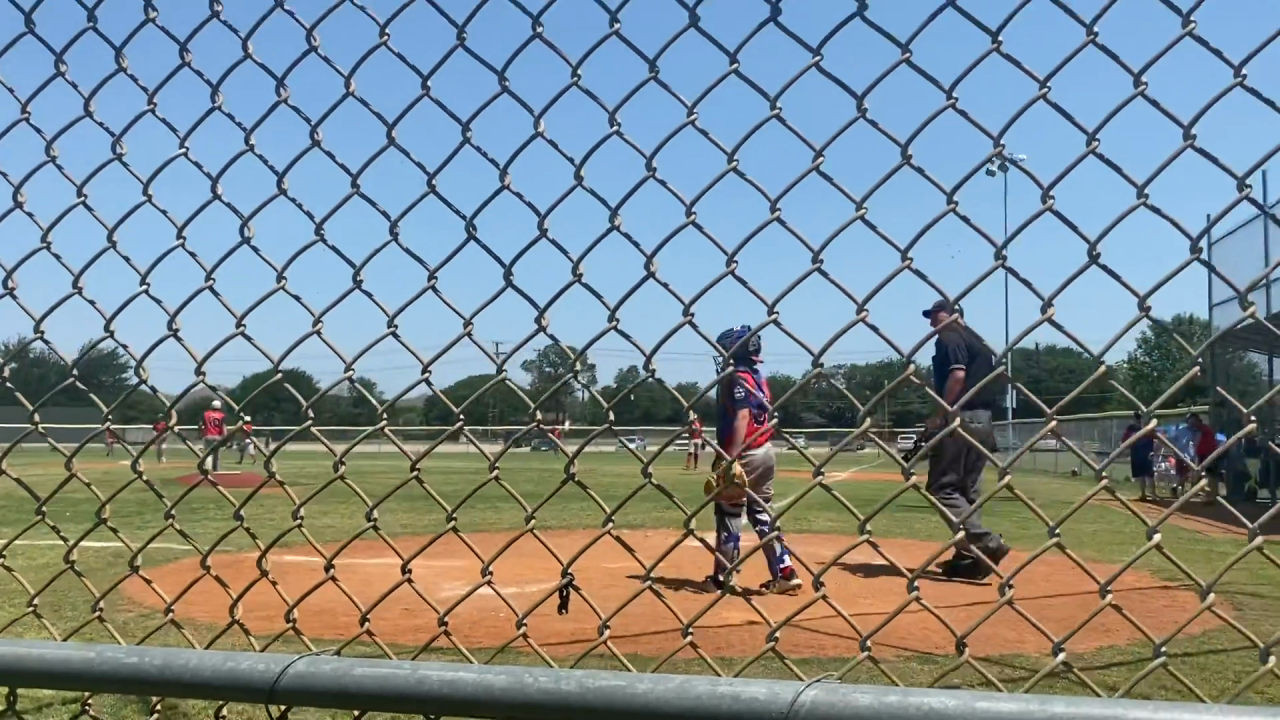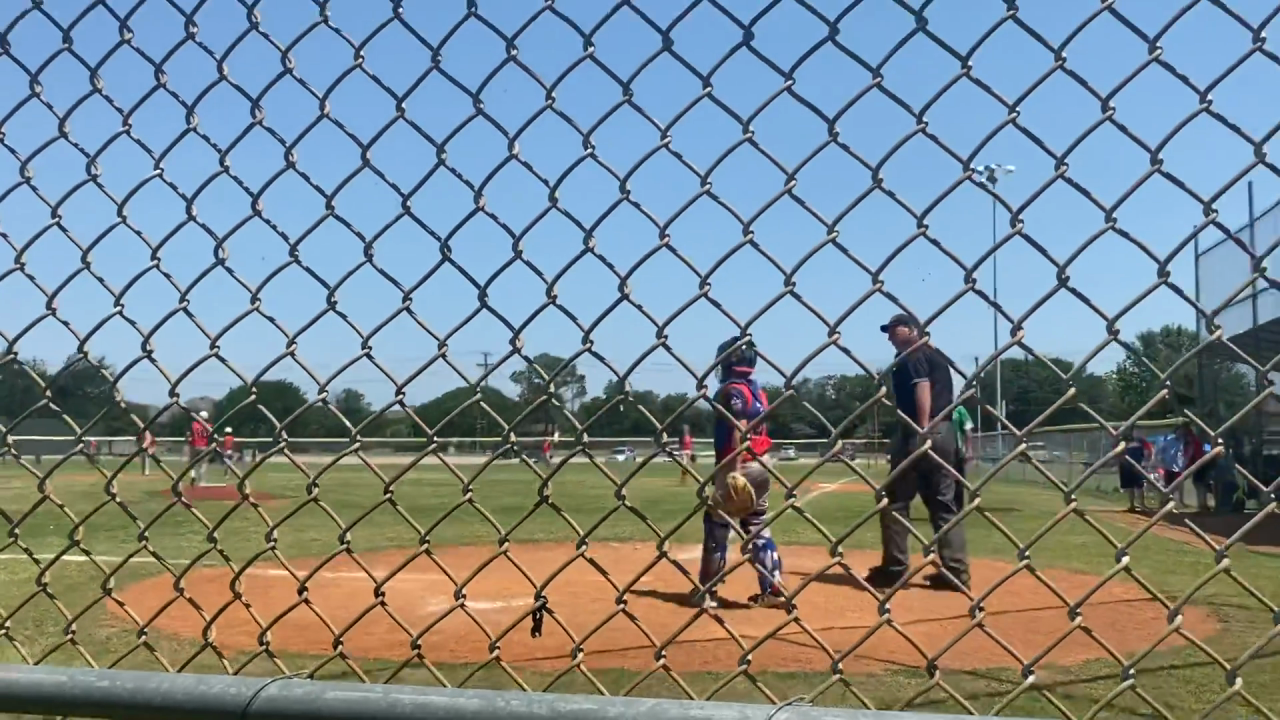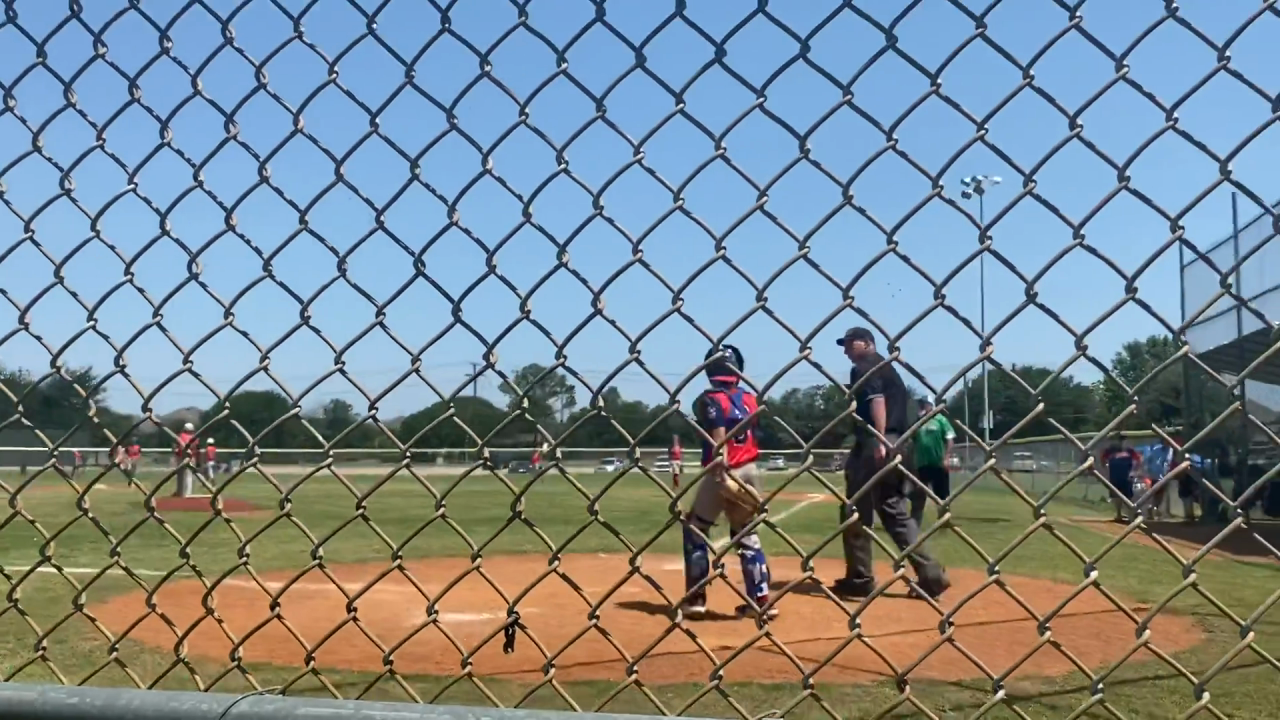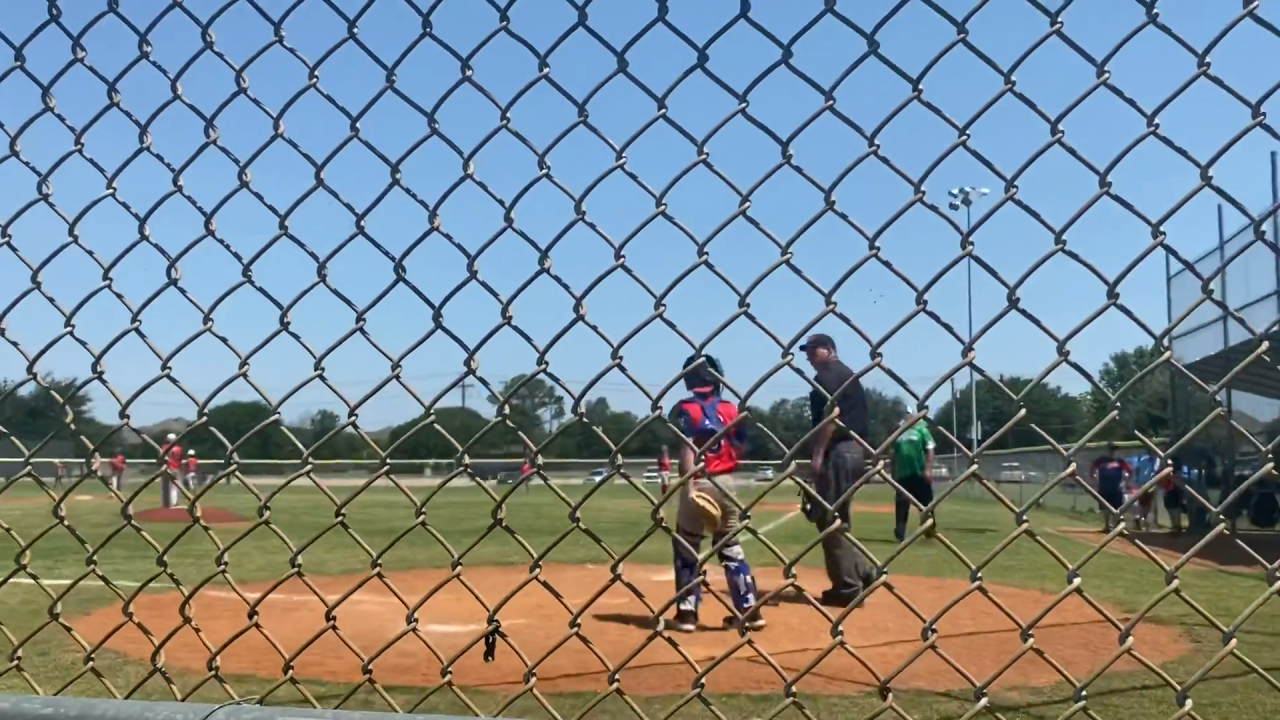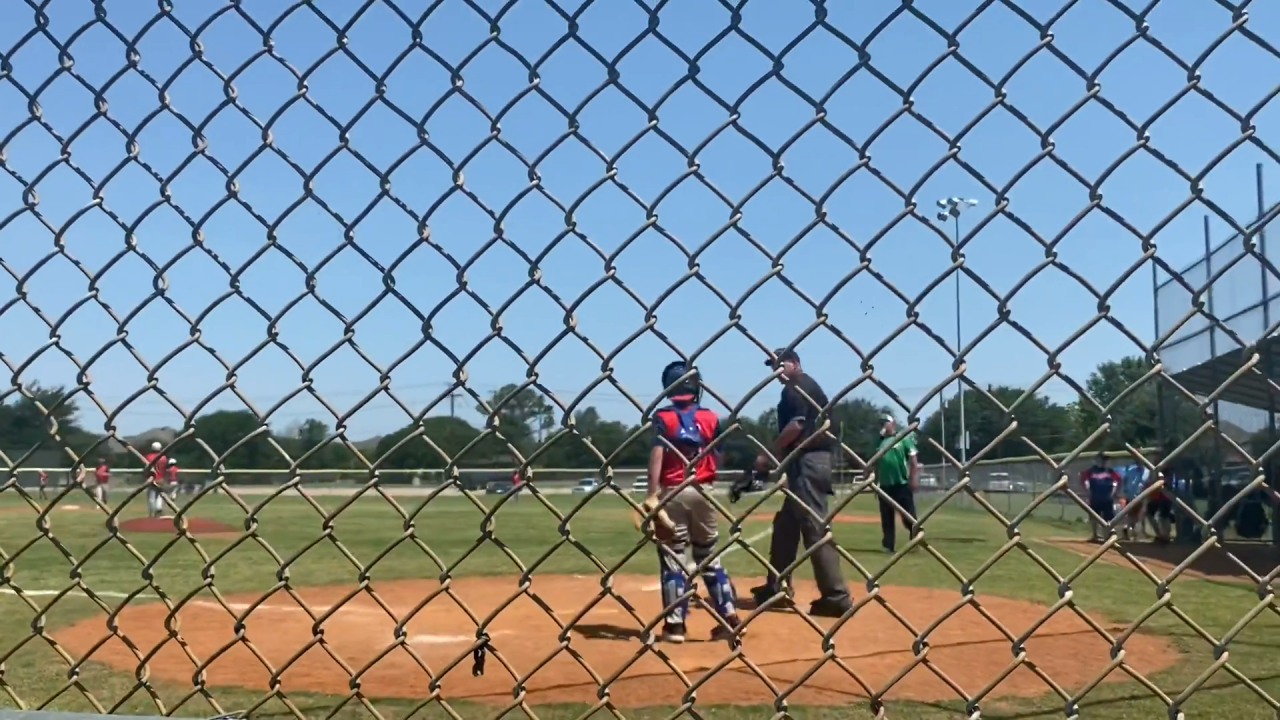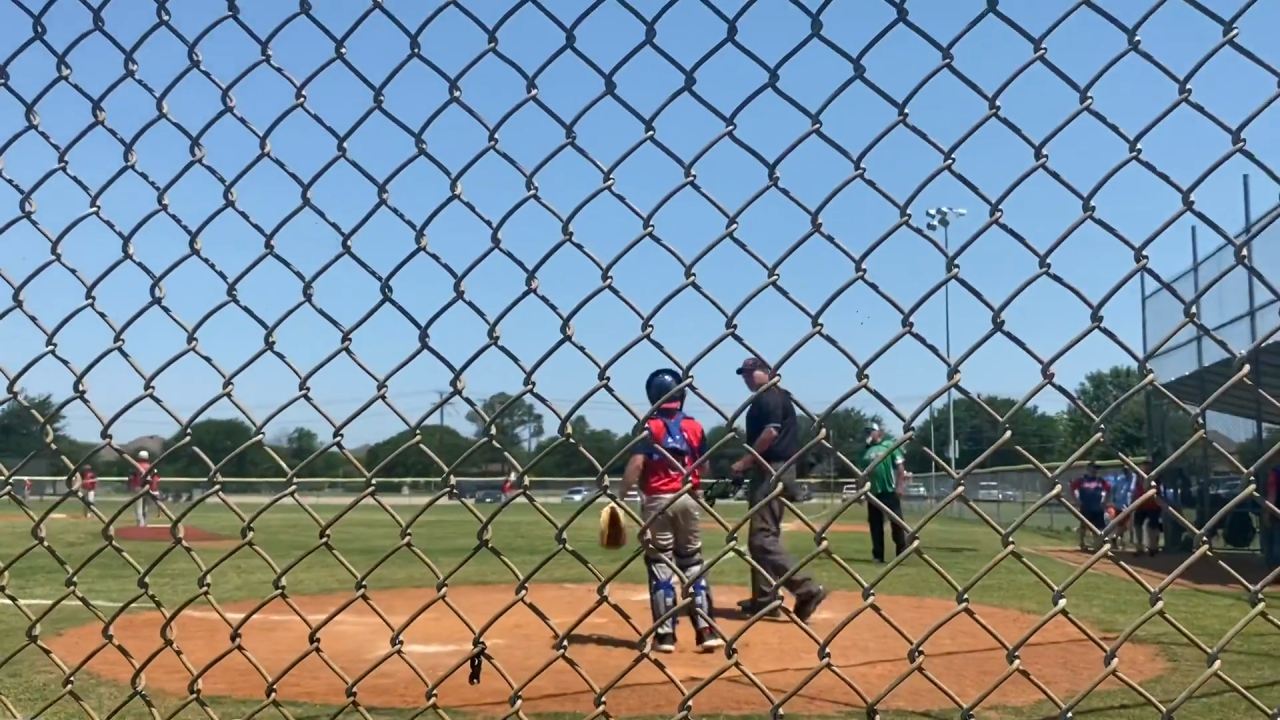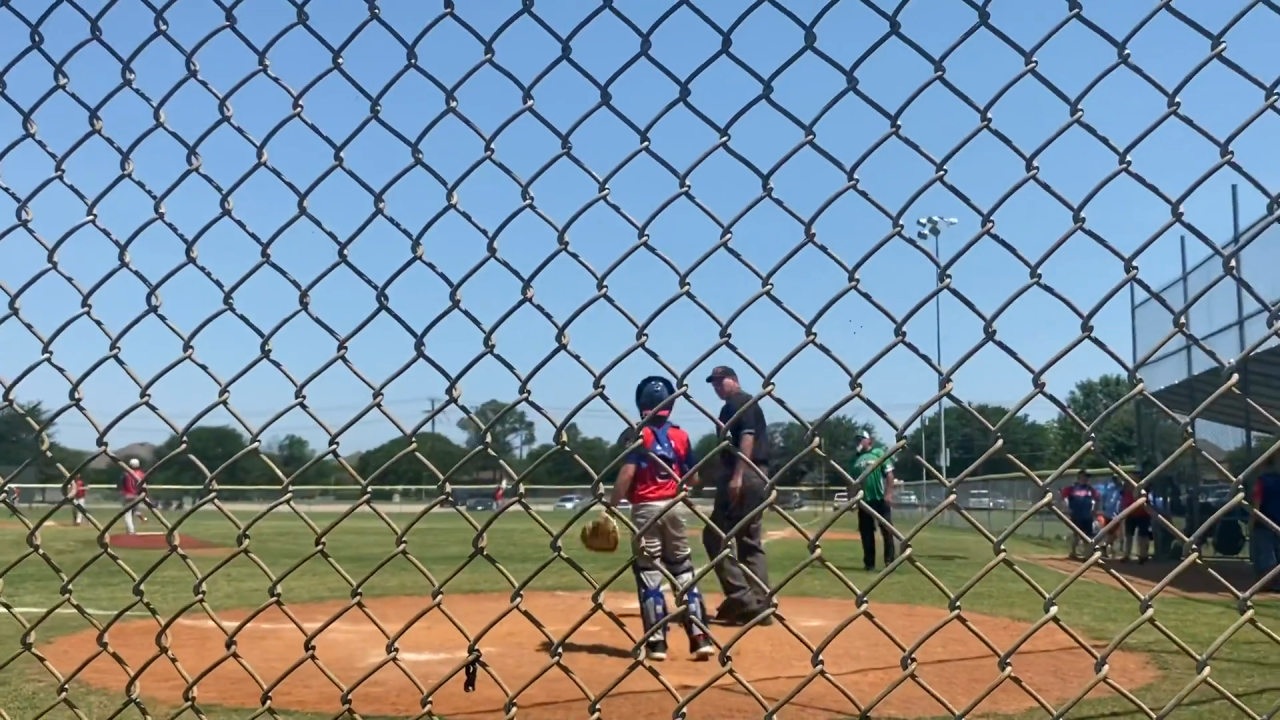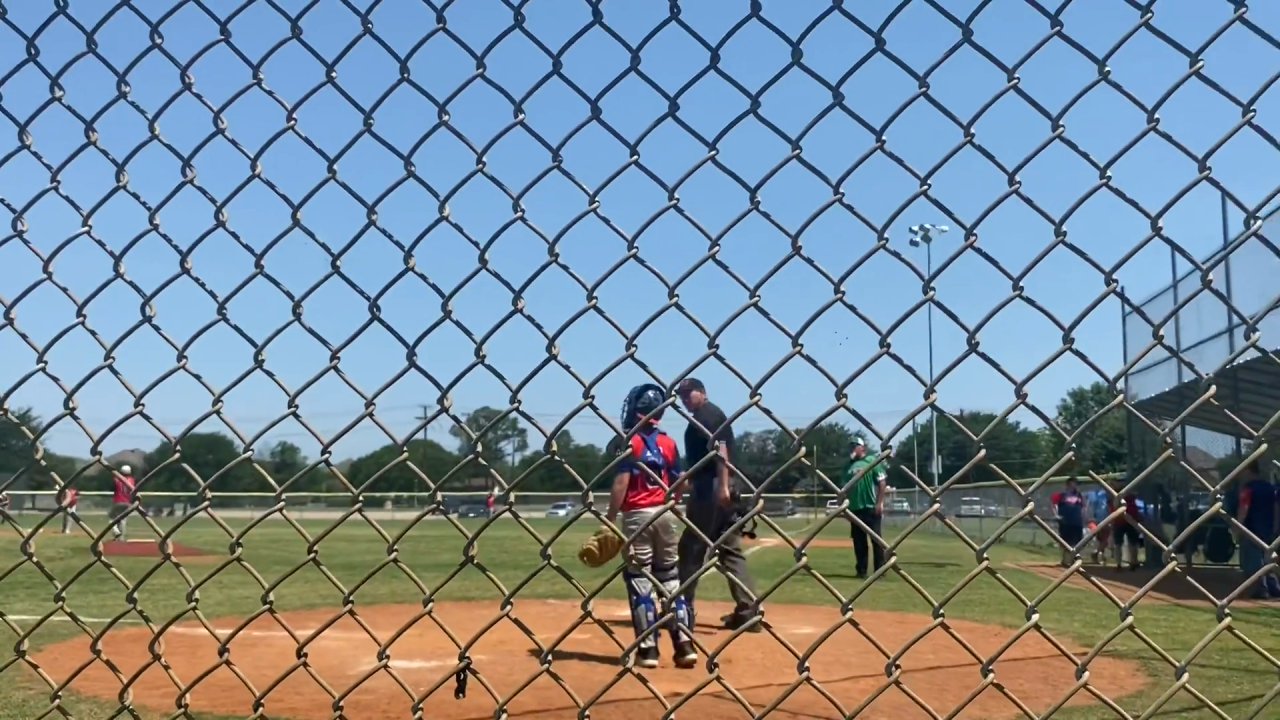
dt=0.2s
person 1, frame 1
left shoulder: (736, 379)
right shoulder: (759, 380)
left elbow: (741, 418)
left wrist: (731, 459)
right wrist: (724, 454)
left hip: (745, 455)
right hip: (765, 452)
left knee: (729, 514)
right knee: (762, 512)
left ankle: (722, 579)
right ankle: (785, 572)
person 1, frame 2
left shoulder: (730, 390)
right shoulder: (757, 391)
left elbow: (739, 429)
left wrist: (734, 470)
left hip: (741, 466)
right hip: (762, 464)
left knee: (717, 523)
right knee: (756, 525)
left ankle: (707, 590)
right ankle: (774, 589)
person 1, frame 3
left shoulder: (709, 399)
right shoulder: (750, 399)
left elbow: (719, 438)
right elbow: (754, 435)
left wrist: (724, 476)
left hip: (723, 473)
right hip: (749, 471)
left knee: (695, 528)
right knee: (747, 535)
left ankle: (695, 598)
right ankle: (761, 600)
person 1, frame 4
left shoulder: (685, 409)
right shoulder: (731, 410)
left elbow: (687, 448)
right elbow: (739, 449)
left wrist: (690, 486)
left hip: (698, 484)
right hip: (725, 481)
left knee: (686, 546)
right knee: (730, 546)
left ankle: (687, 612)
right ankle: (749, 610)
person 1, frame 5
left shoulder: (663, 418)
right shoulder: (710, 418)
left elbow: (657, 455)
right elbow: (717, 458)
left wrist: (652, 494)
left hip: (674, 492)
right hip: (703, 491)
left knee: (673, 557)
right knee: (708, 555)
left ankle: (675, 624)
right ankle: (730, 618)
person 1, frame 6
left shoulder: (649, 426)
right shoulder: (695, 427)
left elbow: (636, 463)
right elbow: (703, 469)
left wrist: (621, 499)
left hip: (658, 501)
right hip: (687, 500)
left knee: (660, 567)
right knee: (693, 564)
left ankle: (666, 634)
right ankle: (706, 630)
person 1, frame 7
left shoulder: (638, 434)
right shoulder: (681, 435)
left elbow: (627, 473)
right elbow: (692, 479)
left wrist: (611, 508)
left hip: (646, 509)
right hip: (675, 507)
left knee: (649, 574)
right knee: (683, 570)
left ankle: (657, 642)
right ankle: (700, 637)
person 1, frame 8
left shoulder: (626, 441)
right shoulder: (668, 442)
left elbow: (622, 482)
left wrist: (609, 520)
left hip: (637, 515)
right hip: (666, 514)
left knee: (640, 581)
right knee: (670, 577)
left ankle: (648, 648)
right ankle: (685, 644)
person 2, frame 1
left shoulder: (949, 337)
right shoulder: (979, 341)
left elbow: (957, 376)
left wrist: (939, 416)
left hip: (961, 420)
right hip: (983, 421)
left knee: (942, 488)
right knee: (967, 492)
left ankle: (987, 543)
right ankle: (968, 559)
person 2, frame 2
left shoulder: (909, 353)
right shoulder: (937, 354)
left elbow: (922, 386)
left wrist: (923, 428)
left hip: (919, 433)
right hip: (945, 432)
left knee: (895, 499)
right knee: (944, 504)
left ankle: (894, 568)
right ankle: (956, 571)
person 2, frame 3
left shoulder: (863, 368)
right shoulder: (887, 368)
left elbow: (877, 402)
left wrist: (880, 442)
left hip: (872, 445)
right hip: (898, 446)
left knee: (856, 513)
right knee: (896, 513)
left ankle: (860, 579)
right ankle: (931, 574)
person 2, frame 4
left shoulder: (827, 375)
right shoulder: (847, 373)
left elbow: (831, 415)
left wrist: (818, 454)
left hip: (837, 452)
right hip: (853, 449)
left knee: (832, 520)
right knee: (834, 518)
left ankle: (847, 588)
right ankle: (859, 572)
person 2, frame 5
left shoulder: (797, 387)
right shoulder: (809, 386)
left elbow: (796, 425)
left wrist: (770, 455)
left hip: (807, 463)
right hip: (816, 460)
left knee: (815, 529)
right knee: (785, 524)
left ankle: (836, 596)
right ankle: (775, 587)
person 2, frame 6
left shoulder: (769, 396)
right shoulder: (770, 397)
left elbow: (770, 432)
left wrist: (745, 461)
left hip: (771, 471)
right hip: (775, 470)
left knee: (761, 536)
right knee: (764, 533)
left ankle: (806, 589)
right ankle: (764, 598)
person 2, frame 7
left shoulder: (739, 403)
right shoulder: (740, 404)
left elbow: (747, 438)
left wrist: (737, 476)
left hip: (743, 477)
right hip: (755, 477)
left knee: (716, 536)
right knee: (751, 542)
left ankle: (740, 596)
right ankle: (759, 604)
person 2, frame 8
left shoulder: (705, 414)
right shoulder: (710, 415)
left elbow: (720, 449)
left wrist: (723, 485)
left hip: (710, 487)
right hip: (720, 487)
left knee: (691, 548)
right knee: (729, 550)
right ankle: (747, 611)
